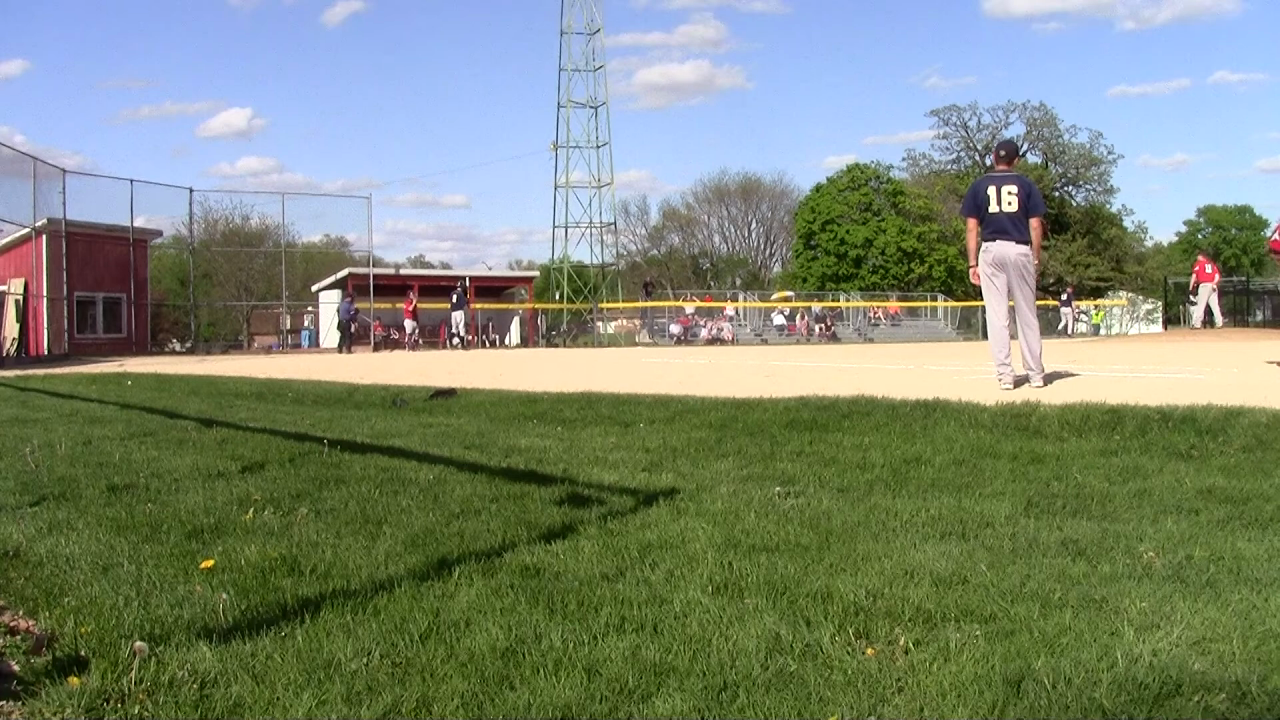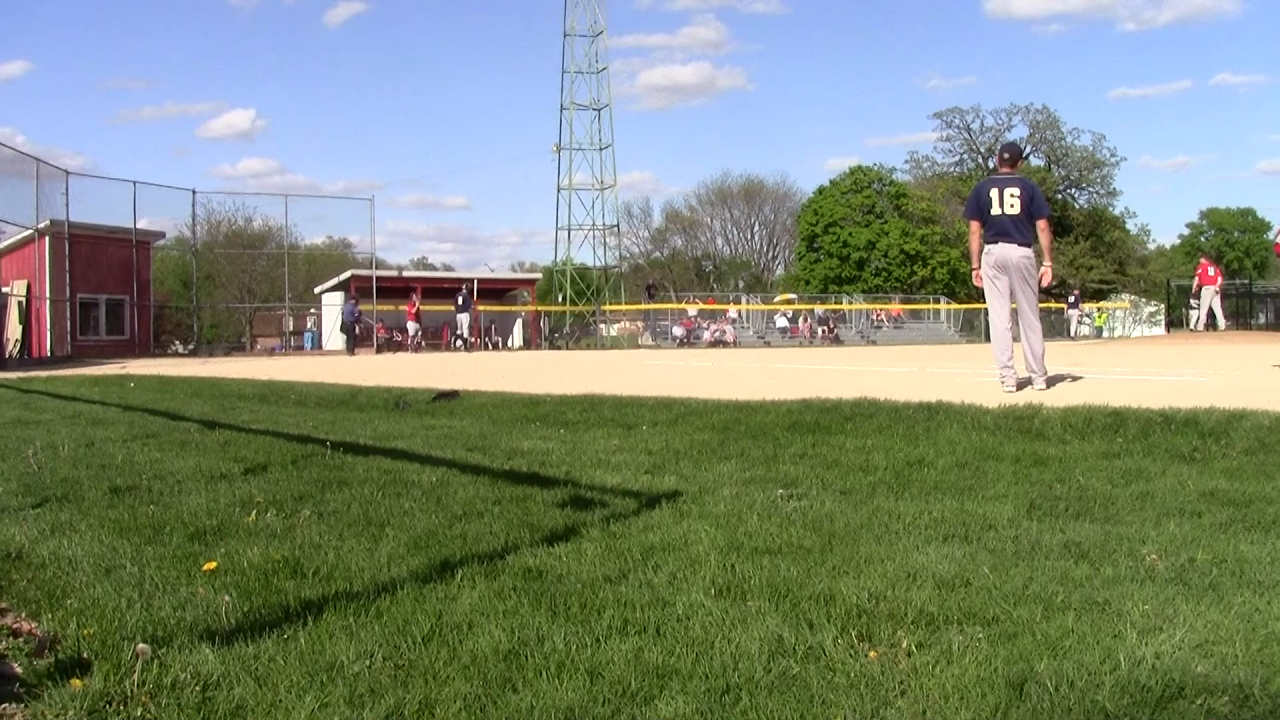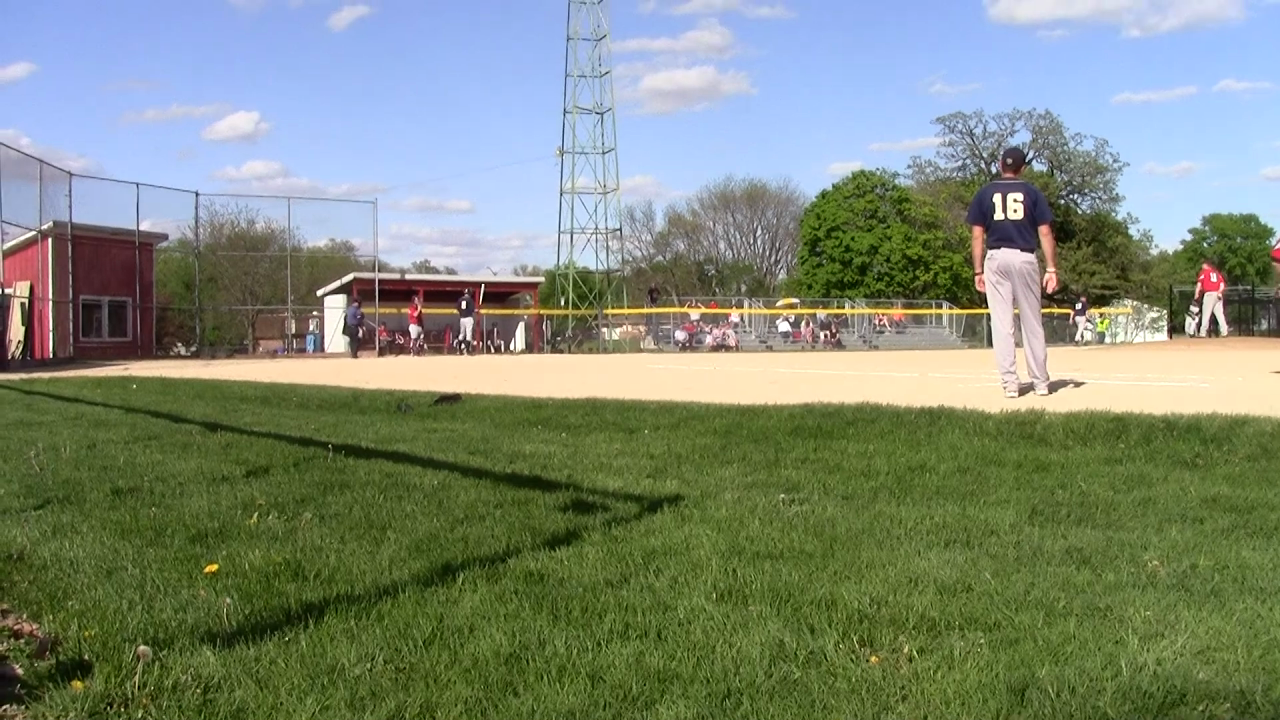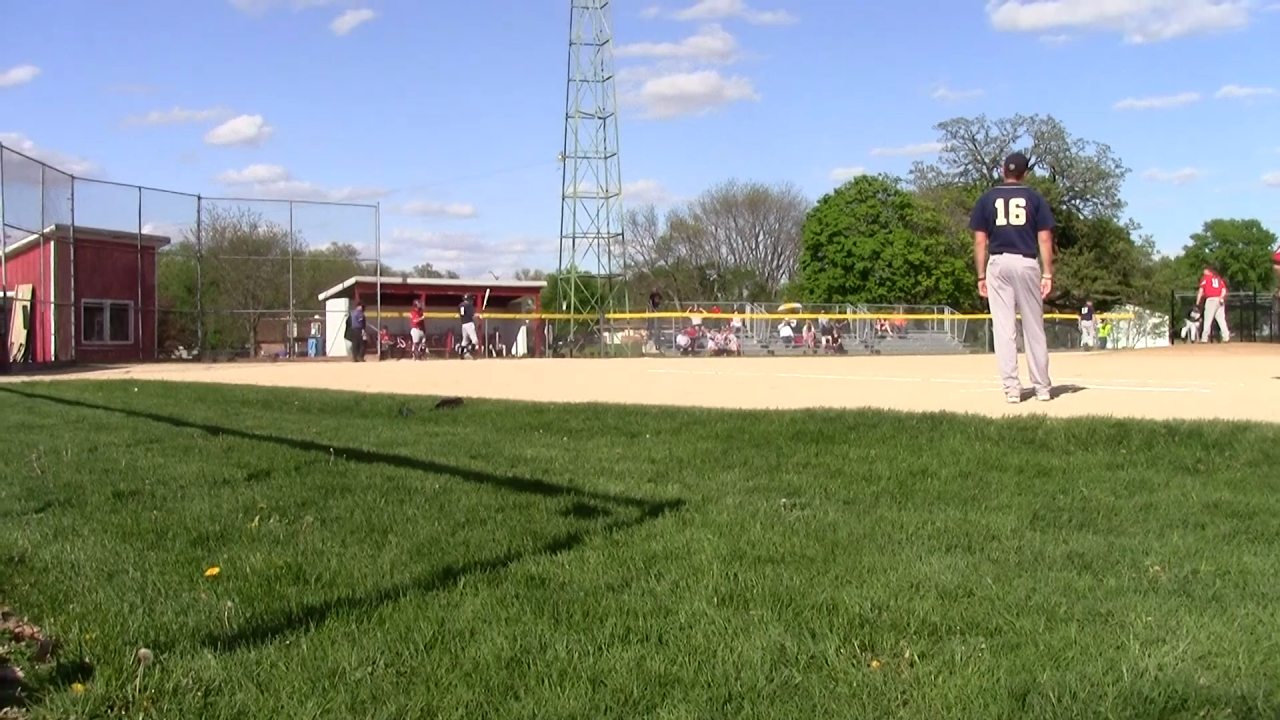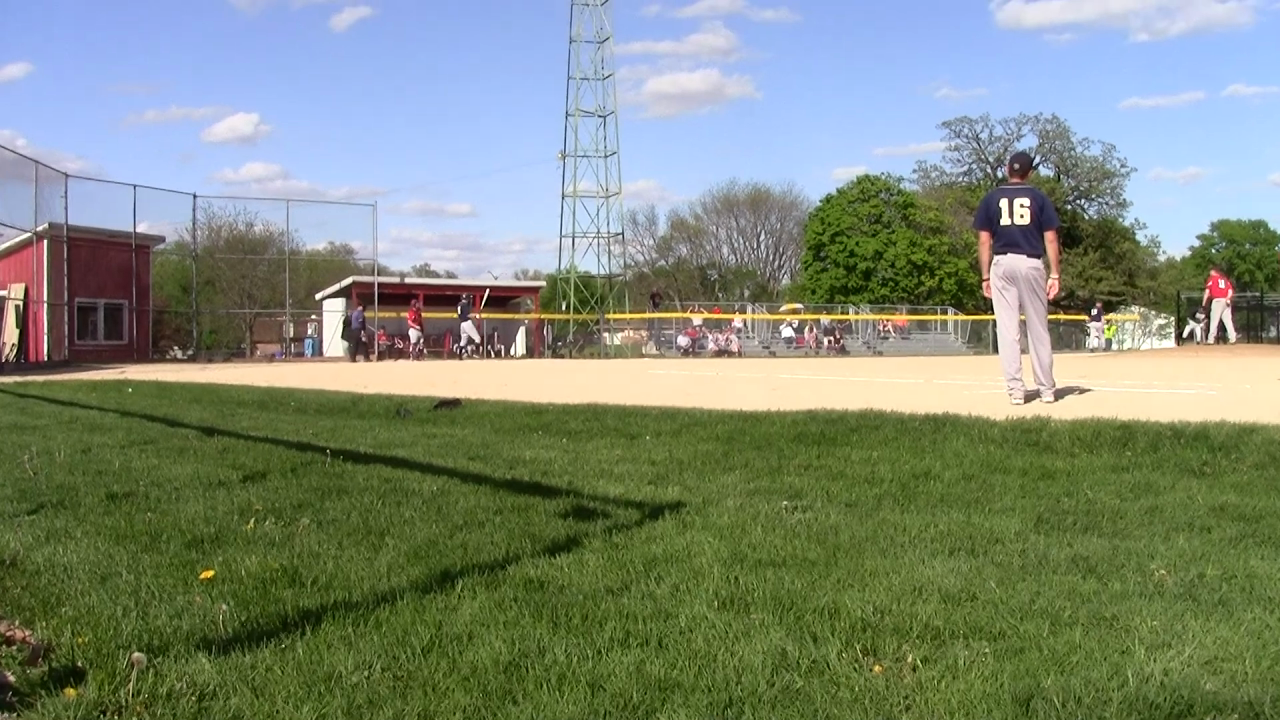
dt=0.2s
person 1, frame 1
left shoulder: (979, 185)
right shoulder: (1026, 184)
left elbow: (972, 228)
right elbow: (1036, 225)
left wrist: (973, 263)
right wrist: (1035, 258)
left hip: (990, 251)
right hip: (1020, 251)
left knee: (997, 315)
right knee: (1027, 314)
left ankle: (1005, 374)
right ankle: (1035, 373)
person 1, frame 2
left shoulder: (981, 188)
right shoulder: (1029, 187)
left elbow: (974, 230)
right elbow: (1042, 227)
left wrist: (975, 265)
right wrist: (1047, 262)
left hip: (993, 253)
right hip: (1022, 253)
left knee: (999, 318)
right knee: (1029, 317)
left ankle: (1007, 377)
right ankle: (1038, 376)
person 1, frame 3
left shoulder: (985, 193)
right shoulder: (1032, 192)
left elbow: (977, 235)
right elbow: (1045, 232)
left wrist: (978, 270)
right wrist: (1051, 268)
left hip: (996, 259)
right hip: (1025, 259)
left knee: (1002, 323)
right knee: (1032, 322)
left ankle: (1010, 383)
right ankle: (1040, 382)
person 1, frame 4
left shoulder: (987, 198)
right shoulder: (1034, 198)
left elbow: (980, 241)
right elbow: (1044, 238)
left wrist: (981, 276)
right wrist: (1047, 274)
left hip: (998, 264)
right hip: (1027, 264)
left knee: (1004, 328)
right knee: (1034, 328)
left ankle: (1011, 388)
right ankle: (1042, 386)
person 1, frame 5
left shoulder: (991, 198)
right shoulder: (1039, 198)
left elbow: (984, 240)
right elbow: (1050, 238)
left wrist: (985, 276)
right wrist: (1054, 274)
left hip: (1002, 264)
right hip: (1031, 264)
left knee: (1007, 329)
right knee: (1038, 328)
left ankle: (1015, 389)
right ankle: (1046, 388)
